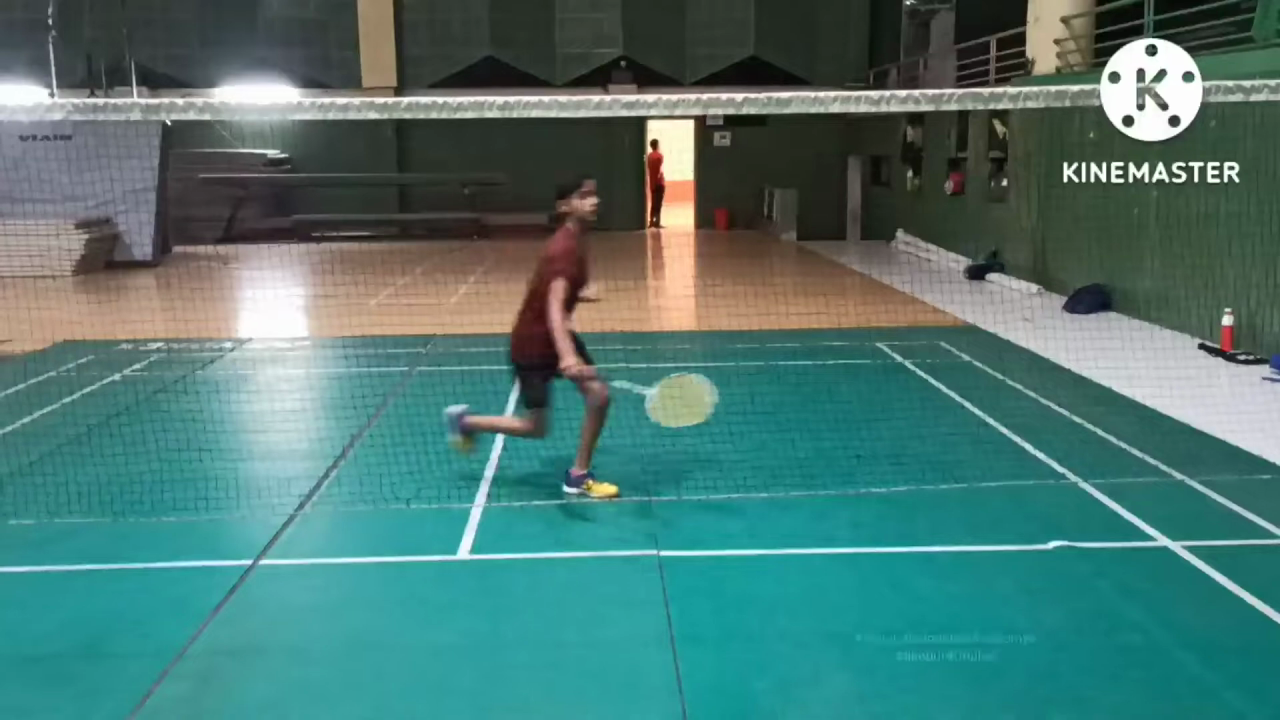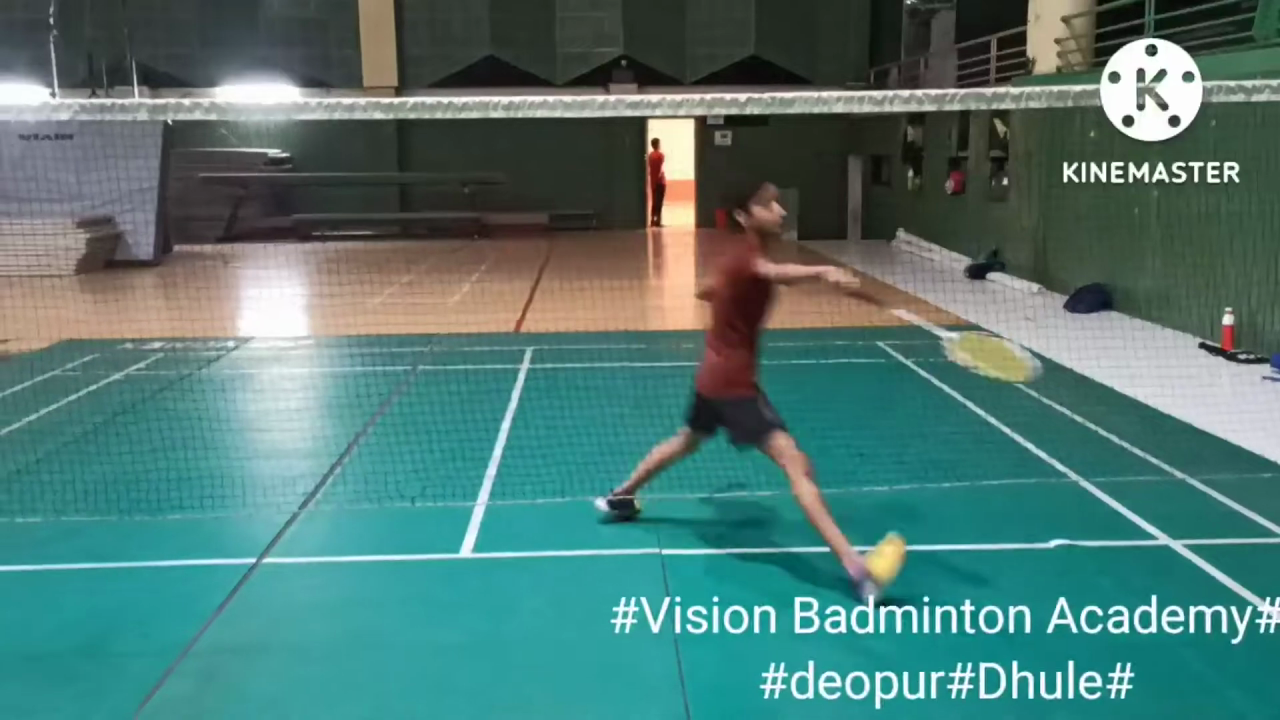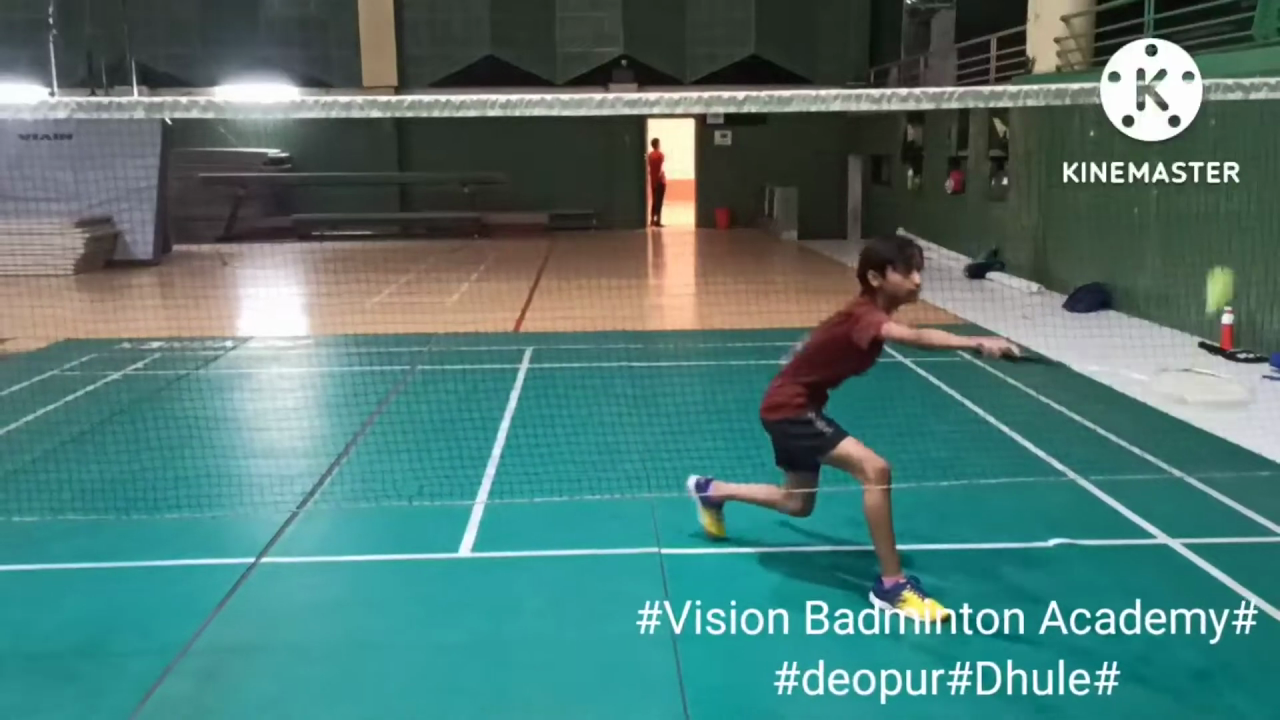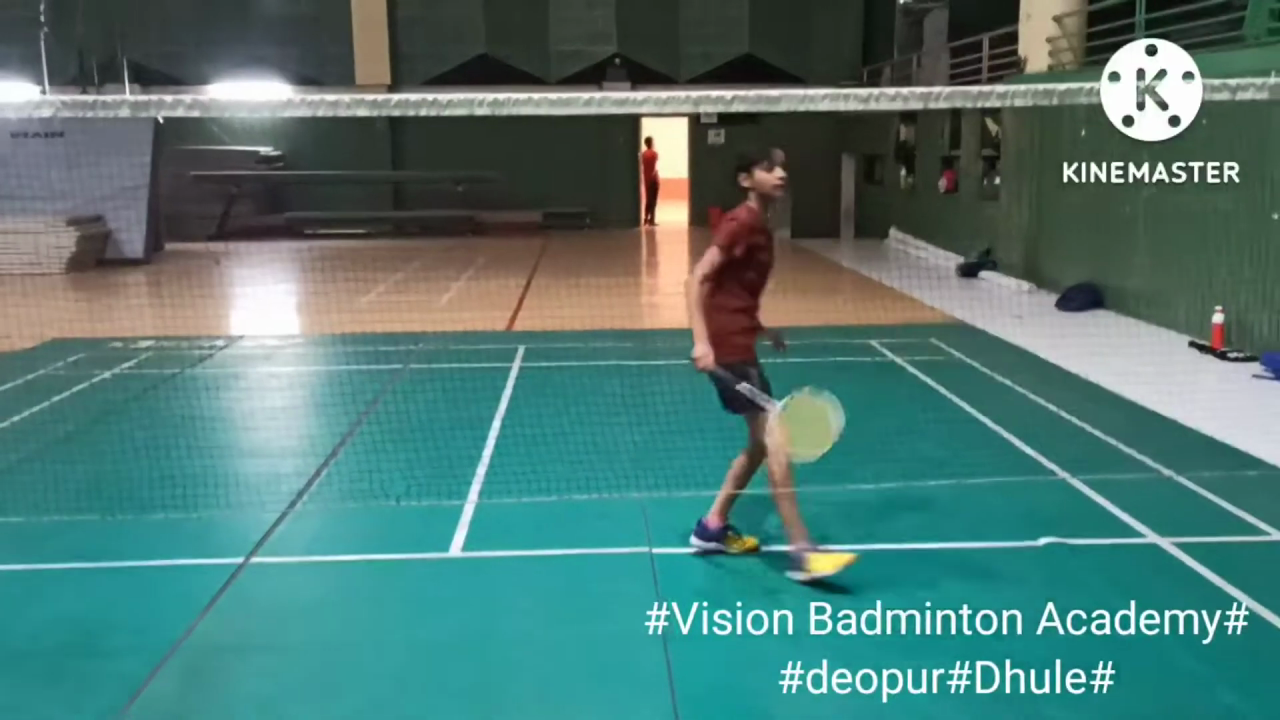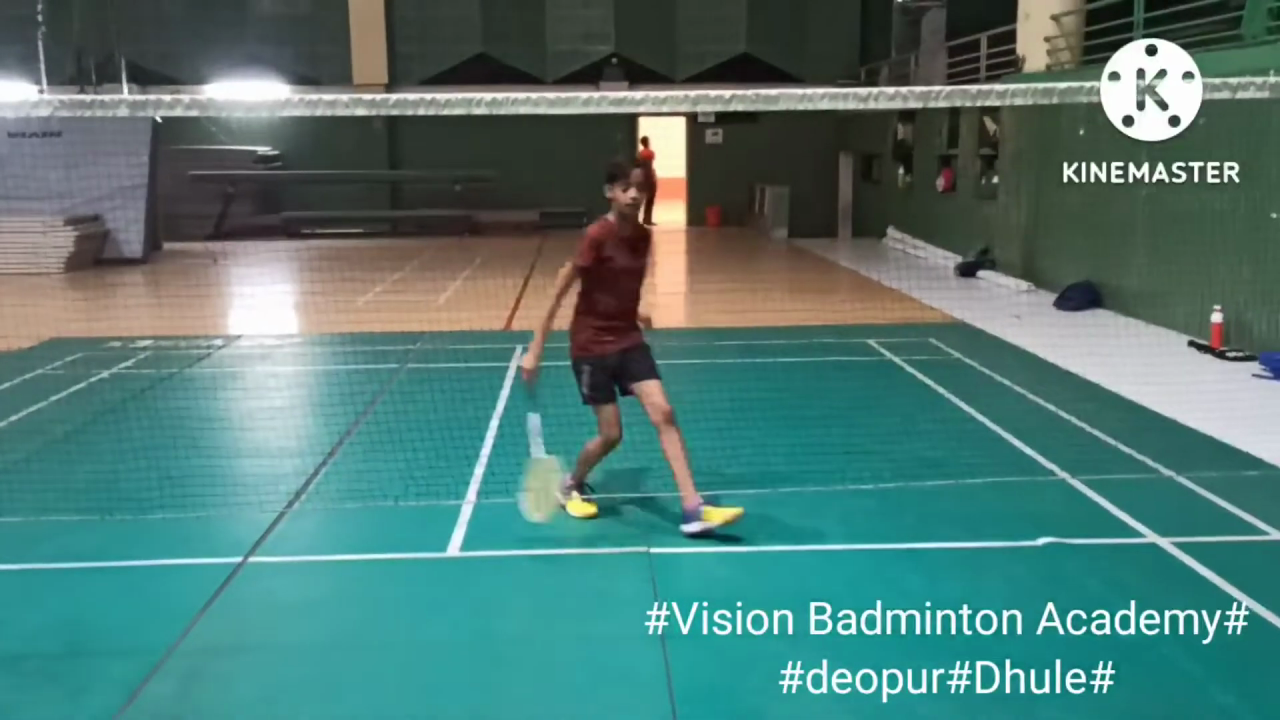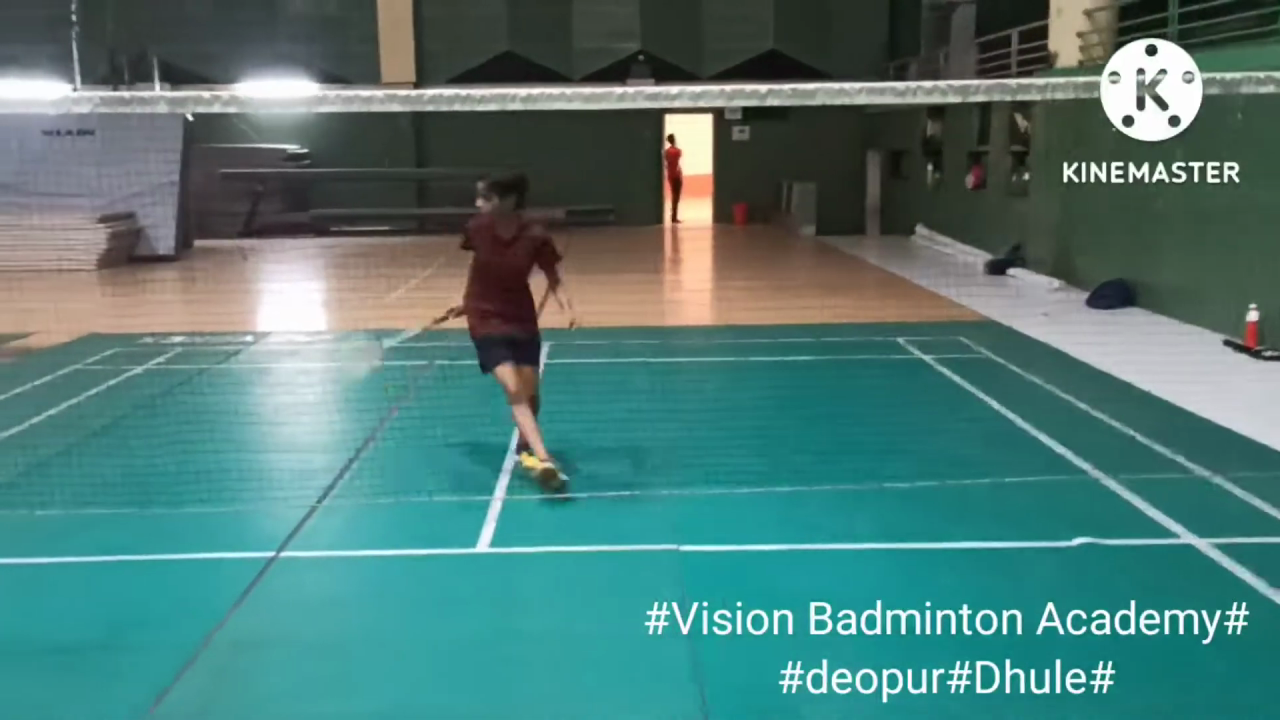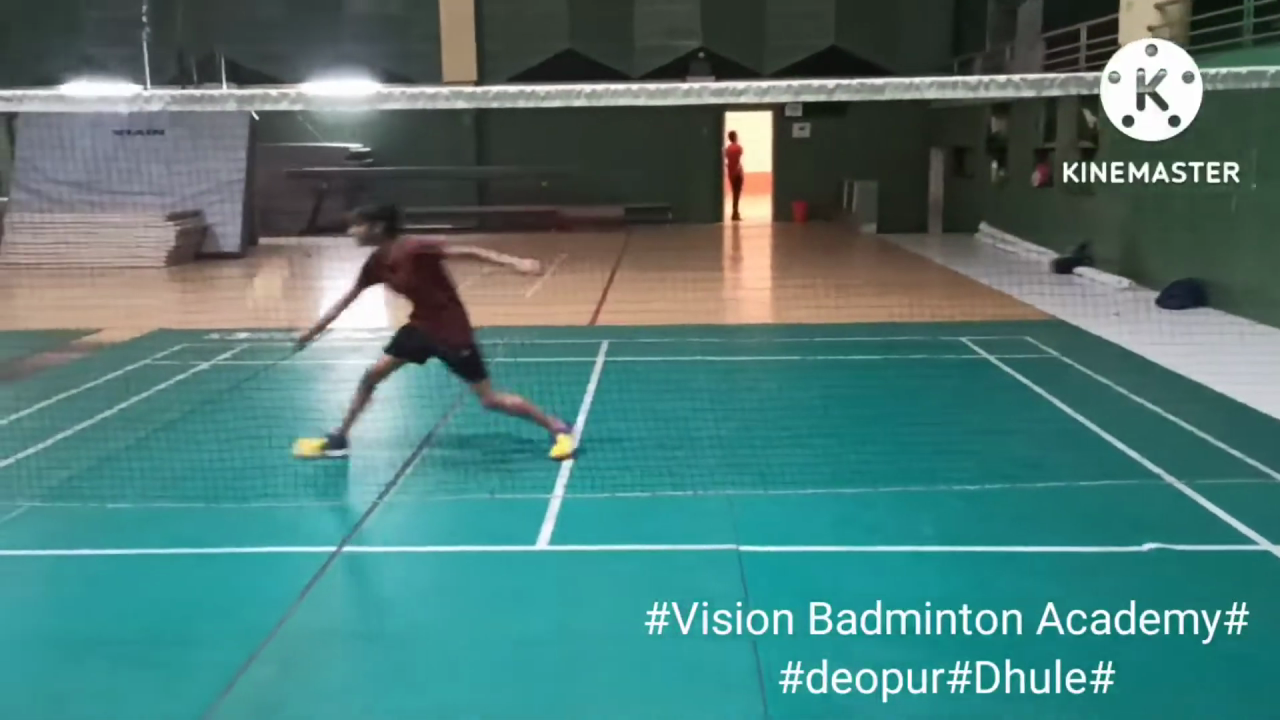
dt=0.4s
person 1, frame 1
left shoulder: (575, 242)
right shoulder: (565, 249)
right elbow: (554, 307)
left wrist: (577, 297)
right wrist: (566, 354)
left hip: (555, 334)
right hip: (533, 344)
left knee: (599, 396)
right knee: (535, 428)
left ankle: (579, 475)
right ankle: (464, 420)
person 1, frame 2
left shoulder: (741, 257)
right shoulder: (747, 257)
left elbow: (709, 291)
right elbow: (779, 272)
right wrist: (824, 272)
left hip: (715, 379)
right hip: (733, 384)
left knee: (685, 444)
right knee: (798, 466)
left ankle: (619, 497)
right ankle: (857, 569)
person 1, frame 3
left shoulder: (869, 312)
right shoulder: (866, 317)
left elbow: (817, 337)
right elbow: (914, 336)
left wrist: (796, 357)
right wrist: (979, 343)
left hip: (795, 405)
right hip: (787, 409)
left knee: (798, 502)
right knee: (876, 471)
left ankle: (709, 491)
right ankle: (891, 585)
person 1, frame 4
left shoulder: (759, 226)
right shoulder: (742, 223)
right elbow: (696, 280)
left wrist: (762, 328)
right wrist: (701, 340)
left hip: (738, 342)
right hip: (727, 346)
left knee: (760, 441)
right knee: (774, 440)
left ankle: (712, 527)
right ankle: (802, 553)
person 1, frame 5
left shoulder: (643, 236)
right shoulder: (597, 236)
right elbow: (558, 292)
right wrist: (535, 349)
left hip: (629, 339)
right hip: (593, 343)
left knee: (663, 415)
right knee: (611, 434)
left ankle: (693, 509)
right ankle: (572, 486)
person 1, frame 6
left shoulder: (536, 238)
right shoulder: (478, 229)
left elbow: (555, 282)
left wrist: (568, 309)
right wrist: (467, 303)
left hip: (522, 321)
right hip: (485, 323)
left knee: (530, 393)
right knee: (514, 392)
left ankle: (525, 446)
right ankle: (543, 461)
person 1, frame 7
left shoulder: (413, 250)
right shoulder: (375, 264)
left elbow: (466, 252)
right elbow: (346, 302)
left wrist: (517, 262)
right wrist: (313, 332)
left hip: (452, 329)
right hip: (422, 325)
left knee: (490, 400)
right knee: (372, 375)
left ankle: (559, 430)
right ankle: (339, 438)
